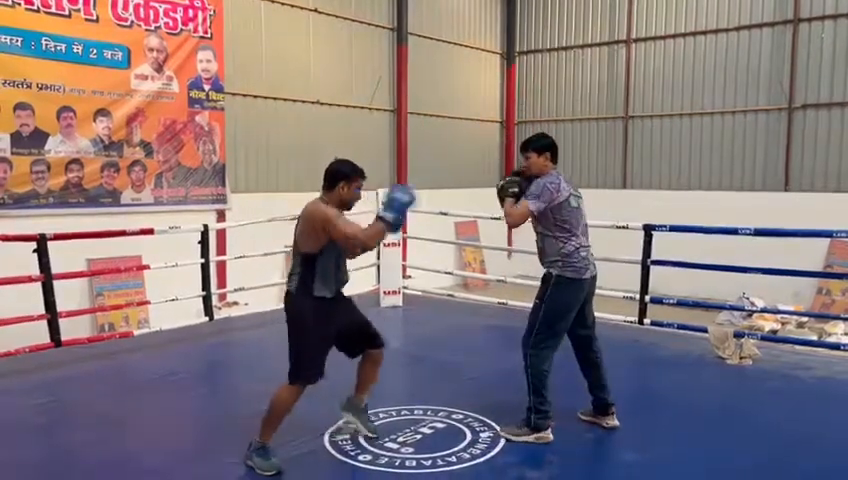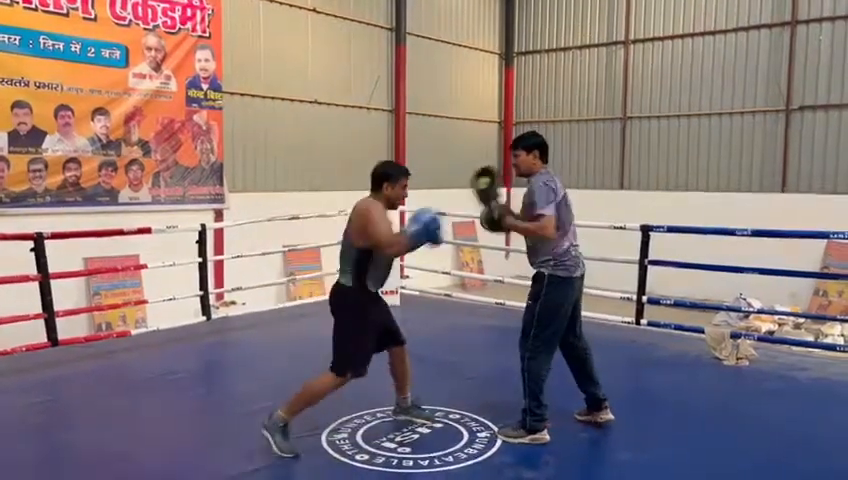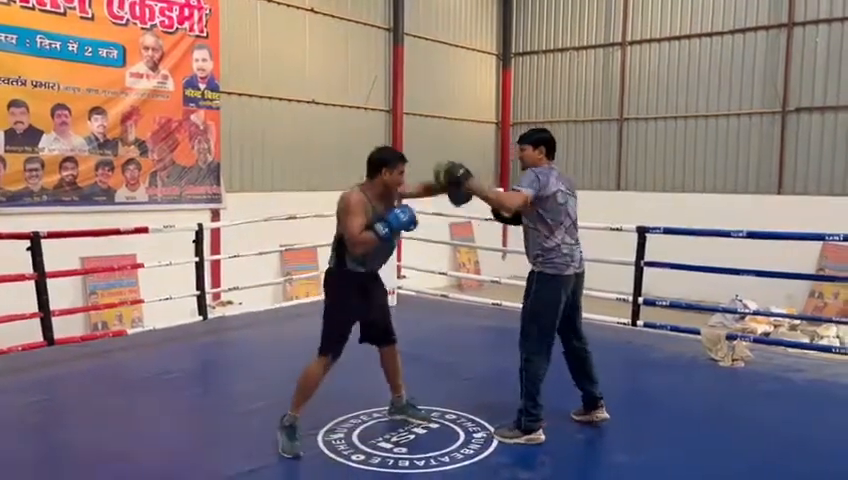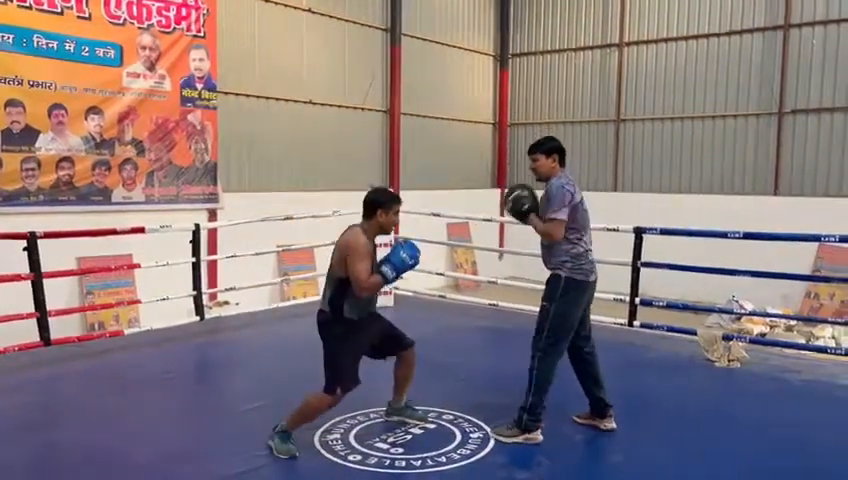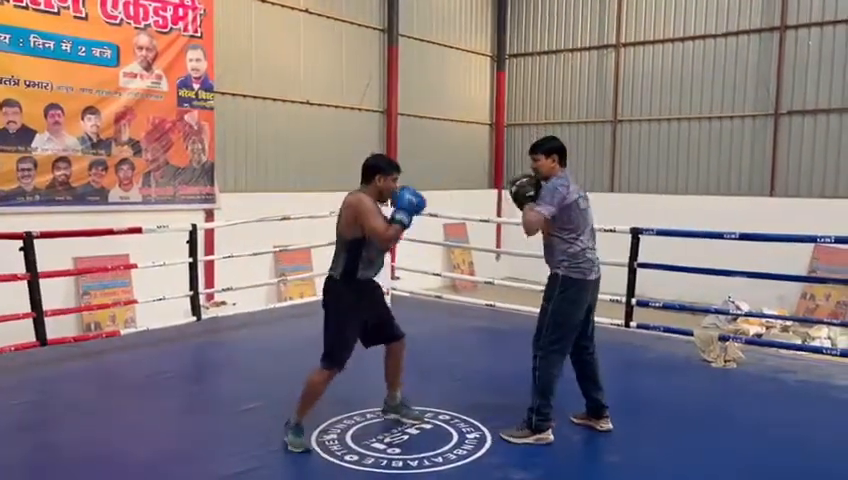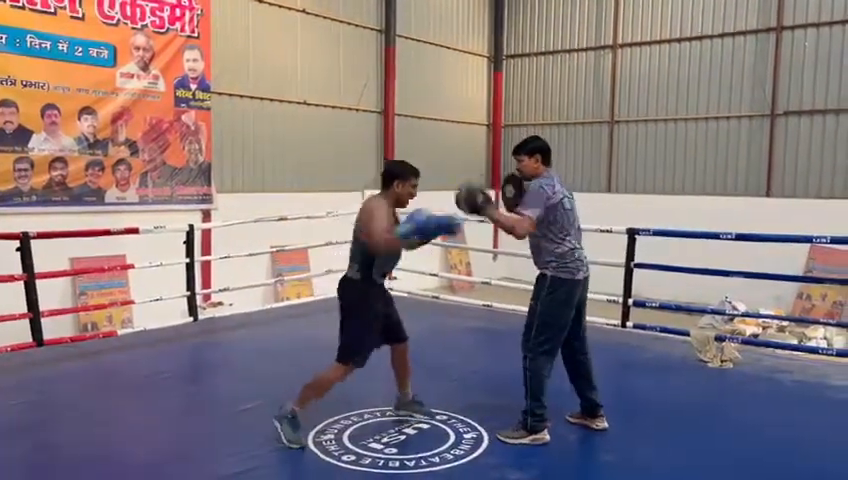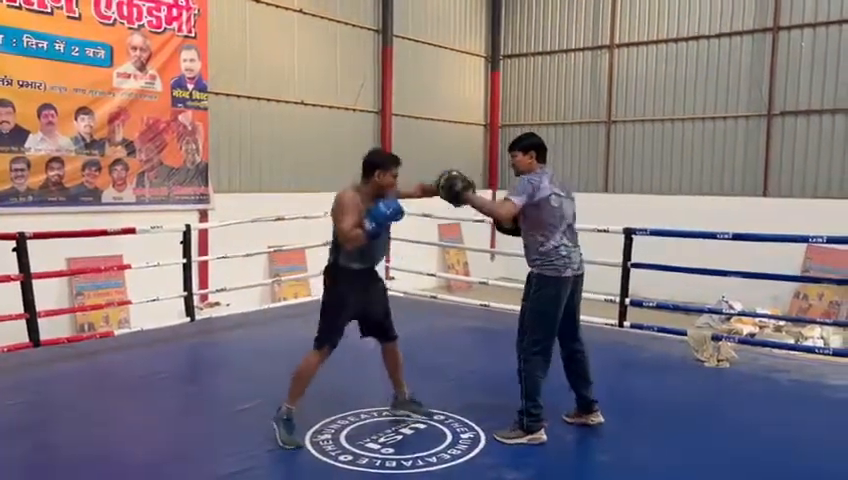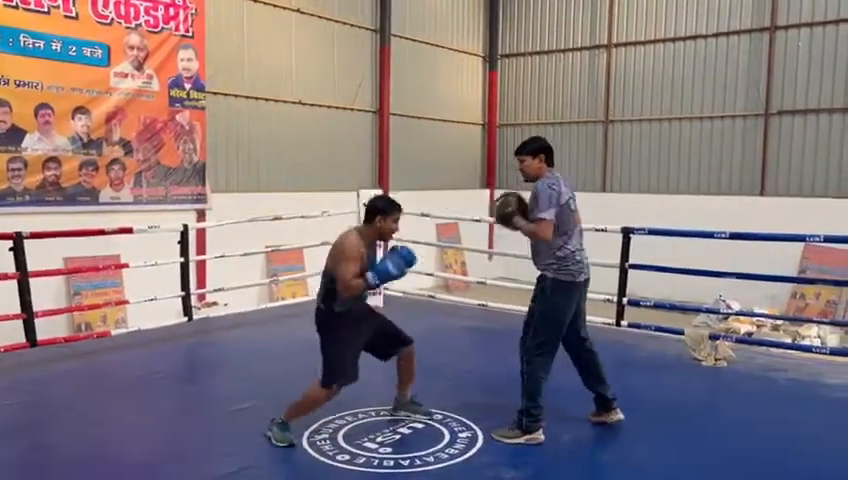
dt=0.3s
person 1, frame 1
left shoulder: (546, 185)
right shoulder: (562, 186)
left elbow: (515, 218)
left wrist: (507, 198)
right wrist: (520, 195)
left hip: (566, 276)
right hip: (584, 273)
left knee: (536, 344)
right knee: (585, 341)
left ankle: (537, 423)
right ankle: (604, 410)
person 1, frame 2
left shoulder: (540, 185)
right shoulder: (546, 183)
left elbow: (546, 231)
right elbow: (530, 220)
left wrist: (508, 222)
right wrist: (509, 213)
left hip: (554, 274)
right hip: (571, 271)
left knee: (534, 347)
right knee: (572, 340)
left ankle: (535, 425)
right ankle: (598, 406)
person 1, frame 3
left shoulder: (537, 176)
right shoulder: (565, 181)
left elbow: (510, 202)
left wrist: (469, 182)
right wrist: (520, 218)
left hip: (549, 272)
right hip: (573, 268)
left knee: (534, 347)
right knee: (573, 338)
left ankle: (529, 425)
right ankle: (593, 403)
person 1, frame 4
left shoulder: (558, 186)
right shoulder: (565, 186)
left elbow: (554, 234)
left wrist: (530, 217)
right wrist: (532, 211)
left hip: (568, 277)
right hip: (583, 275)
left knee: (545, 348)
right knee: (580, 344)
left ankle: (528, 425)
right ankle: (602, 412)
person 1, frame 5
left shoulder: (555, 187)
right shoulder: (572, 187)
left elbow: (531, 227)
left wrist: (524, 200)
right wrist: (533, 200)
left hip: (569, 276)
right hip: (589, 274)
left knee: (548, 348)
right knee: (582, 345)
left ankle: (539, 425)
right ankle: (598, 413)
person 1, frame 6
left shoulder: (539, 188)
right shoulder: (556, 186)
left elbow: (521, 229)
left wrist: (488, 208)
right wrist: (518, 205)
left hip: (557, 276)
right hip: (576, 273)
left knee: (536, 348)
right knee: (574, 344)
left ankle: (534, 426)
right ankle: (592, 411)
person 1, frame 7
left shoulder: (529, 182)
right shoulder: (560, 186)
left elbow: (504, 212)
left wrist: (467, 196)
right wrist: (523, 226)
left hip: (549, 274)
right hip: (573, 270)
left knee: (533, 348)
right knee: (571, 340)
left ankle: (531, 425)
right ankle: (588, 407)
person 1, frame 8
left shoulder: (545, 187)
right shoulder: (562, 186)
left elbow: (544, 234)
left wrist: (518, 222)
right wrist: (526, 219)
left hip: (558, 278)
right hip: (577, 274)
left knee: (535, 349)
right knee: (578, 342)
left ankle: (530, 425)
right ankle: (607, 406)
person 2, frame 1
left shoulder: (333, 213)
right shoulder: (320, 214)
left elbow: (351, 247)
right elbow: (364, 241)
left wrist: (385, 221)
right wrist: (392, 211)
left hip: (333, 299)
right hip: (307, 305)
left knee: (374, 348)
right knee: (300, 381)
left ankle: (355, 406)
right ankle: (258, 447)
person 2, frame 2
left shoulder: (376, 210)
right shoulder: (371, 209)
left elbow: (388, 246)
right elbow: (392, 248)
left wrist: (423, 233)
right wrist: (420, 228)
left hip: (367, 295)
right hip: (353, 298)
left knee: (397, 345)
right knee: (342, 373)
left ankle: (404, 404)
right ankle: (278, 421)
person 2, frame 3
left shoulder: (387, 194)
right shoulder: (354, 199)
left elbow: (411, 192)
right elbow: (356, 245)
left wrist: (441, 187)
right wrist: (387, 226)
left hip: (369, 280)
right hip: (344, 281)
left knee: (388, 343)
right knee: (326, 357)
left ankle: (399, 403)
right ankle: (289, 422)
person 2, frame 4
left shoulder: (367, 237)
right shoulder: (356, 241)
right elbow: (363, 288)
left wrist: (397, 260)
right wrist: (393, 267)
left hip: (362, 316)
right hip: (339, 323)
left knee: (406, 350)
right knee: (335, 394)
left ankle: (397, 406)
right ankle: (282, 432)
person 2, frame 5
left shoulder: (368, 202)
right shoulder: (359, 202)
left elbow: (380, 237)
right elbow: (385, 239)
left wrist: (402, 213)
right wrist: (405, 211)
left hip: (364, 287)
right hip: (344, 291)
left knee: (395, 341)
right knee: (331, 366)
left ankle: (393, 405)
right ankle: (294, 425)
person 2, frame 6
left shoulder: (386, 209)
right shoulder: (378, 207)
left elbow: (406, 241)
right elbow: (383, 242)
left wrist: (436, 229)
right wrist: (412, 225)
left hip: (373, 287)
right hip: (360, 290)
left knee: (400, 342)
right knee: (346, 363)
left ankle: (405, 399)
right ankle: (289, 415)
person 2, frame 7
left shoulder: (385, 193)
right shoulder: (348, 198)
left elbow: (414, 191)
right elbow: (348, 241)
left wrist: (440, 188)
right wrist: (374, 220)
left hip: (368, 277)
right hip: (343, 279)
left knee: (389, 339)
right knee: (322, 349)
left ankle: (402, 398)
right ankle: (285, 415)
person 2, frame 8
left shoulder: (372, 241)
right shoulder: (351, 244)
right elbow: (347, 289)
left wrist: (394, 263)
right wrist: (378, 274)
left hip: (359, 311)
right hip: (335, 319)
left knee: (406, 347)
right knee: (332, 387)
left ankle: (403, 402)
right ankle: (280, 423)
